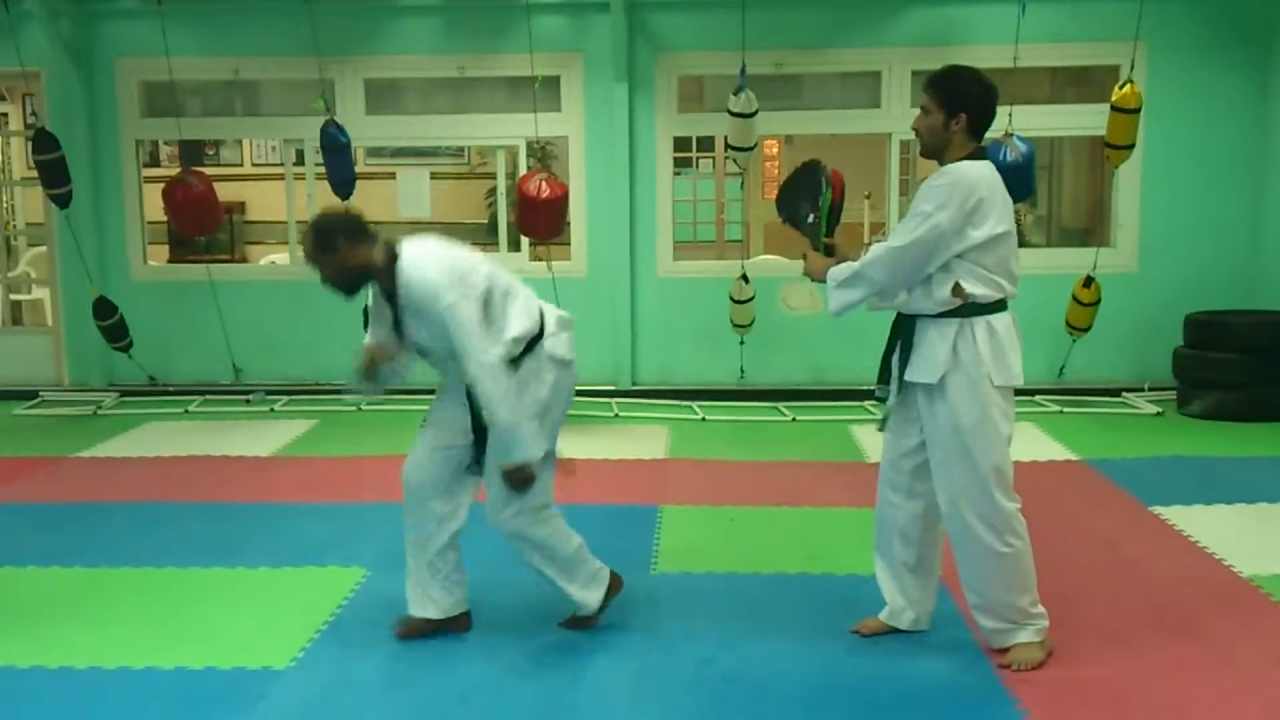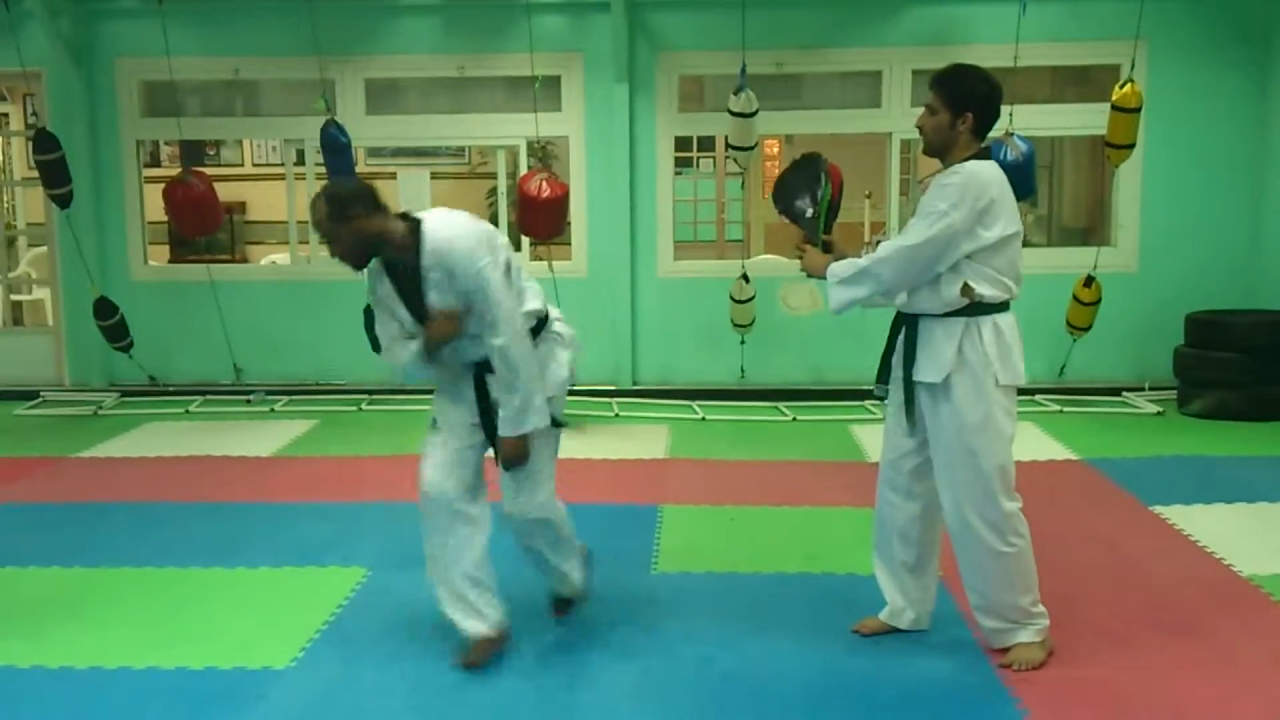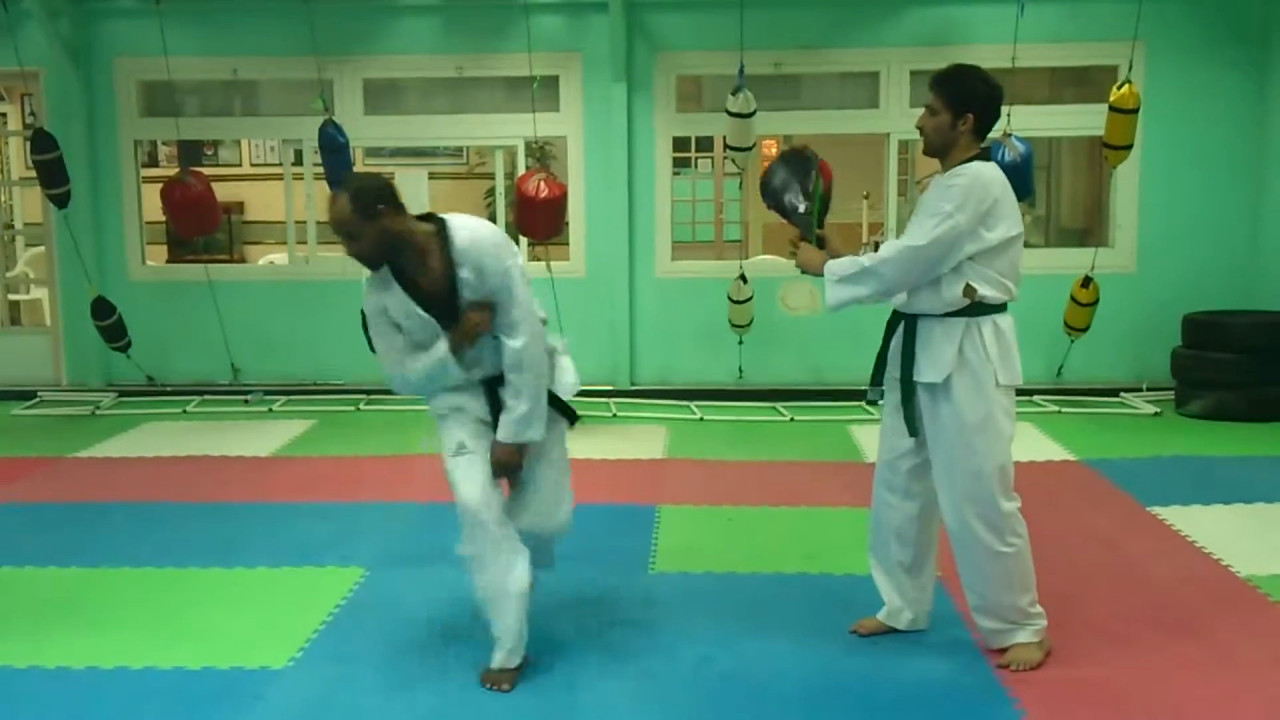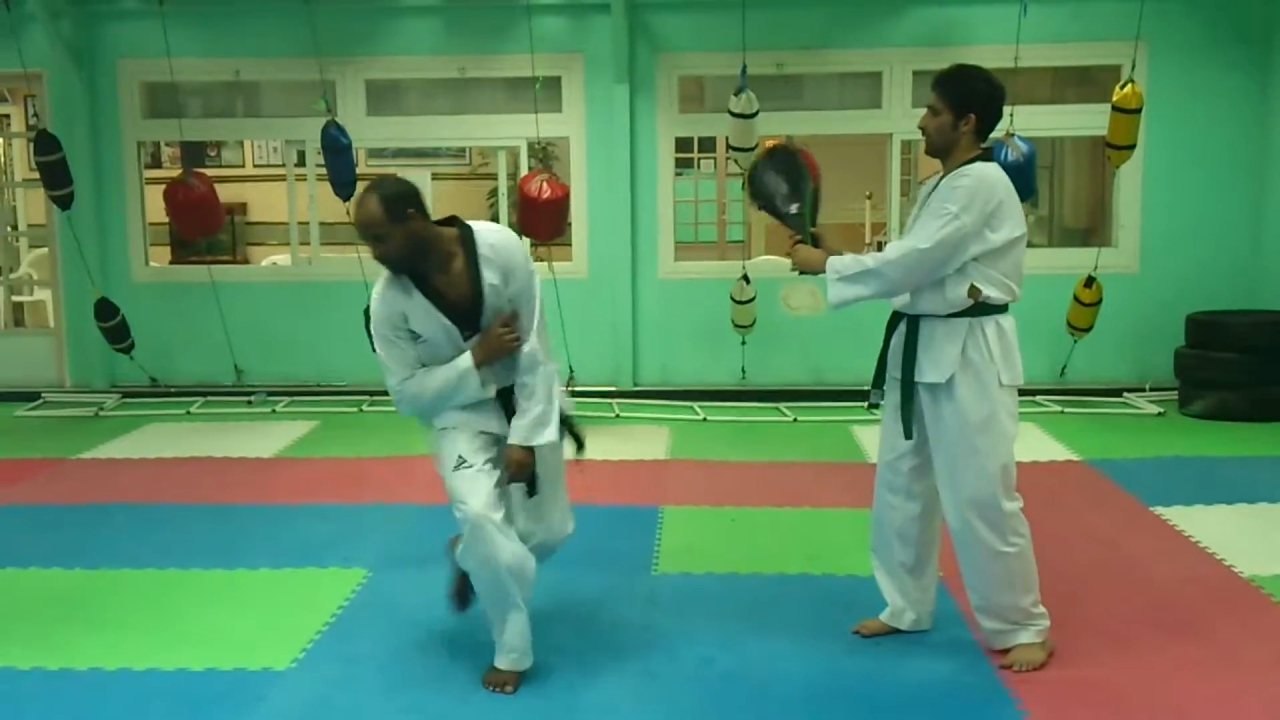
dt=0.1s
person 1, frame 1
left shoulder: (960, 183)
right shoulder: (962, 181)
left elbow: (898, 261)
left wrist: (831, 274)
right wrist: (849, 267)
left hip: (965, 355)
right hip: (928, 350)
left knee: (976, 496)
right knee: (904, 484)
left ankle: (1022, 627)
right ankle: (906, 607)
person 1, frame 2
left shoulder: (970, 182)
right shoulder: (962, 181)
left elbow: (905, 260)
left wrist: (831, 271)
right wrist: (850, 265)
left hip: (968, 354)
right hip: (928, 350)
left knee: (979, 496)
right knee: (903, 484)
left ankle: (1023, 627)
right ankle: (906, 607)
person 1, frame 3
left shoulder: (976, 183)
right shoulder: (948, 184)
left elbow: (905, 261)
right elbow: (913, 266)
left wrist: (827, 267)
right wrist: (837, 260)
left hip: (966, 355)
right hip: (919, 349)
left knee: (977, 497)
right knee: (900, 484)
left ankle: (1021, 626)
right ankle: (904, 607)
person 1, frame 4
left shoulder: (980, 185)
right shoulder: (946, 184)
left elbow: (911, 263)
right elbow: (913, 265)
left wrist: (827, 265)
right wrist: (836, 258)
left hip: (968, 356)
right hip: (919, 350)
left knee: (980, 497)
right knee: (901, 484)
left ankle: (1023, 627)
right ankle: (906, 608)
person 2, frame 1
left shoulder: (425, 274)
right shoulder: (385, 287)
left elbow: (485, 363)
right elbow: (386, 352)
left wrist: (520, 452)
right wrist: (372, 365)
left hip: (529, 369)
right hip: (479, 378)
left knee: (517, 508)
right knee: (425, 481)
left ankle: (596, 588)
right ankle: (440, 607)
person 2, frame 2
left shoulder: (455, 238)
right shoulder: (379, 276)
left elbow: (506, 331)
right elbow: (399, 360)
left wrist: (517, 424)
right wrist: (427, 344)
left hip: (529, 356)
right hip: (465, 374)
left knee: (525, 499)
right knee: (444, 490)
left ankle: (571, 574)
right ankle: (483, 624)
person 2, frame 3
left shoulder: (479, 241)
right shoulder: (378, 291)
left elbow: (524, 340)
right elbow: (403, 376)
left wrist: (516, 432)
right wrist: (454, 344)
left hip: (528, 377)
right hip: (459, 390)
left knee: (544, 514)
right knee: (479, 507)
left ankle: (524, 562)
right ankle: (508, 647)
person 2, frame 4
left shoulder: (500, 247)
right shoulder: (389, 300)
left elbow: (533, 348)
right elbow: (407, 393)
left wrist: (526, 437)
right wrist: (476, 360)
left hip: (524, 394)
right hip: (456, 408)
left knee: (546, 528)
right knee: (481, 519)
left ankle: (470, 554)
right ankle: (513, 651)
